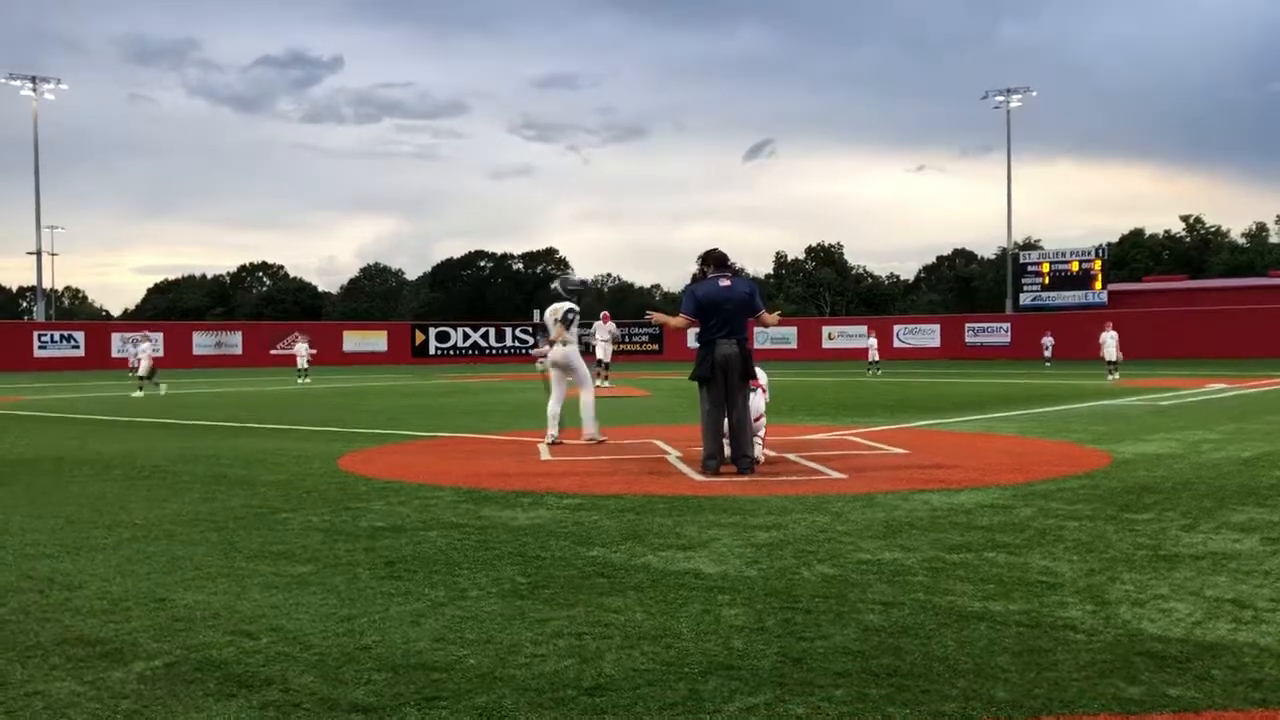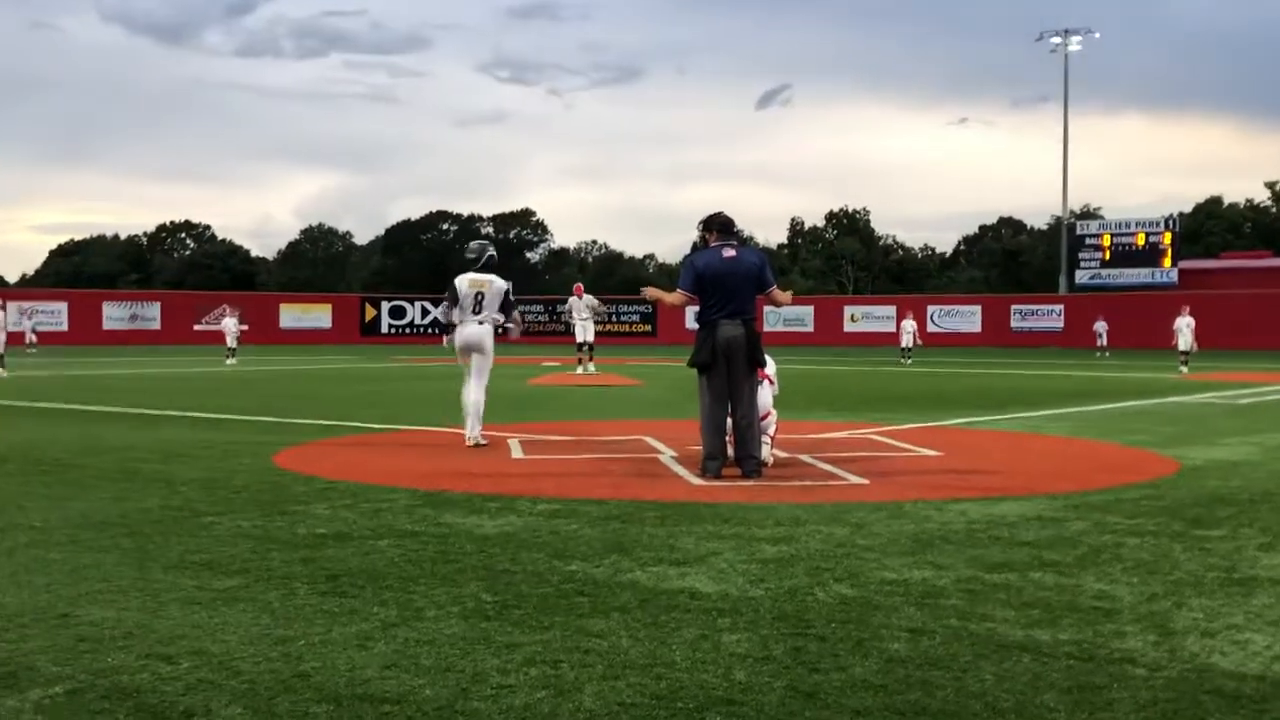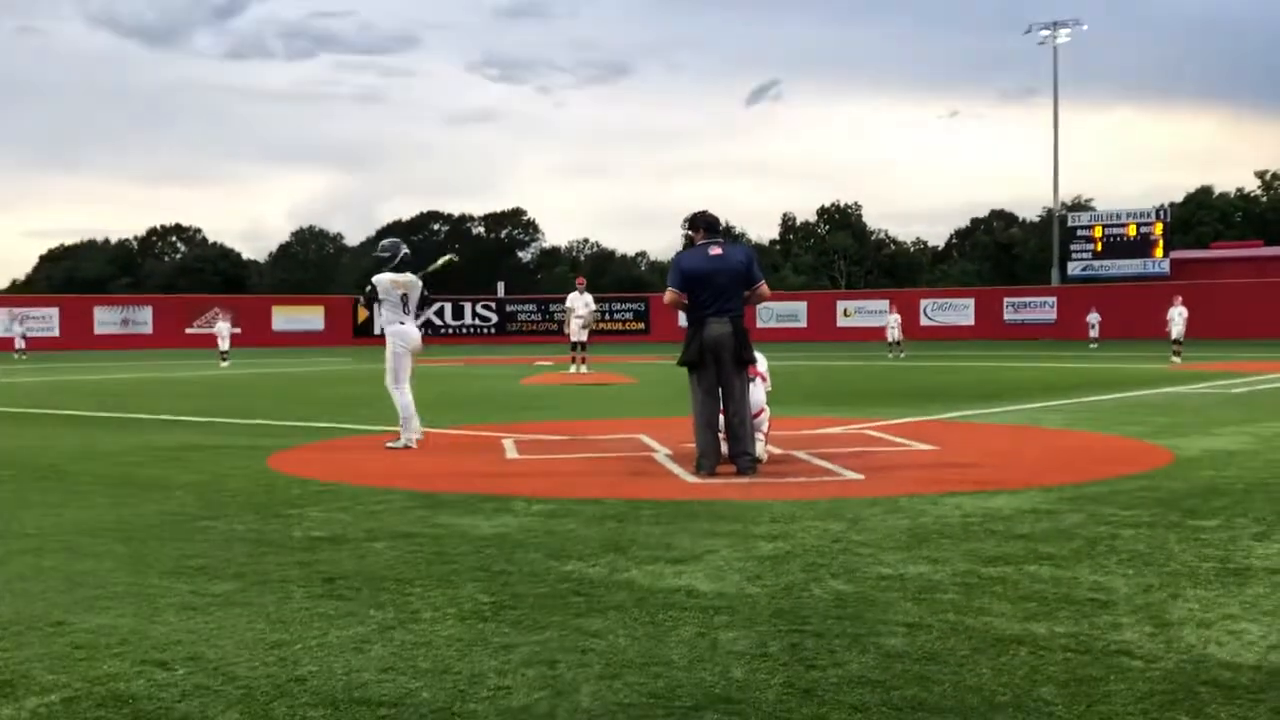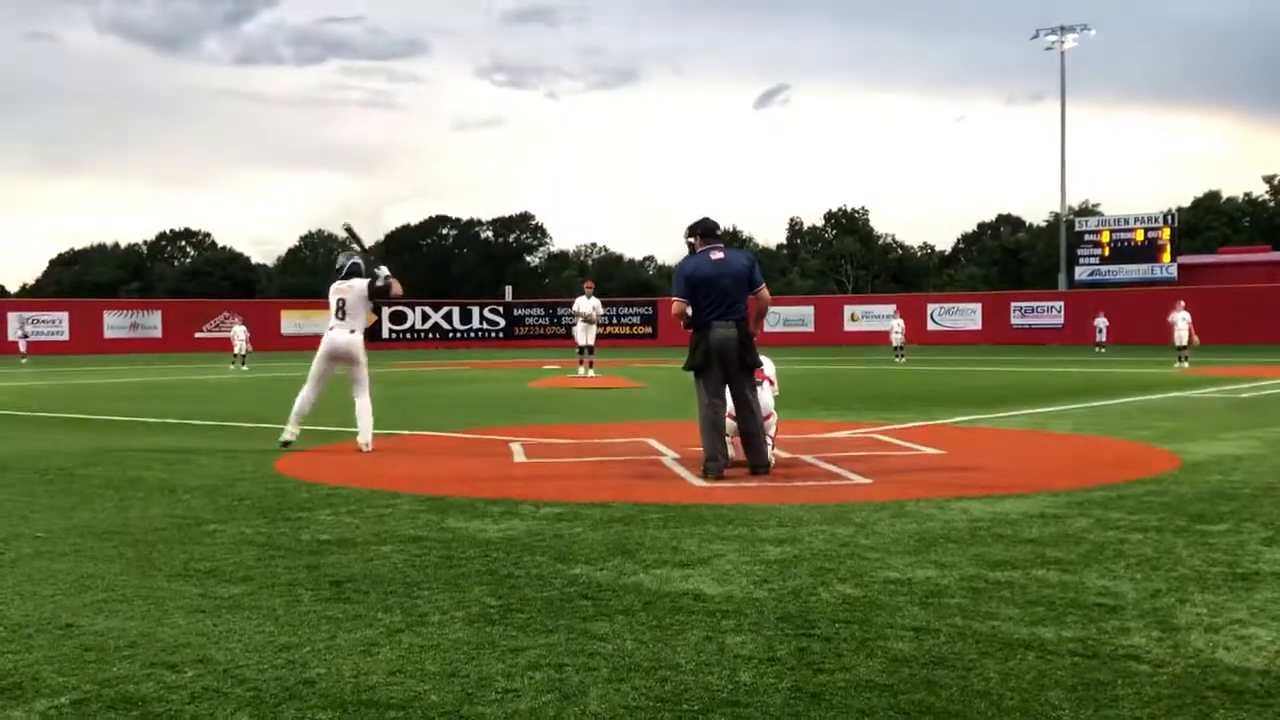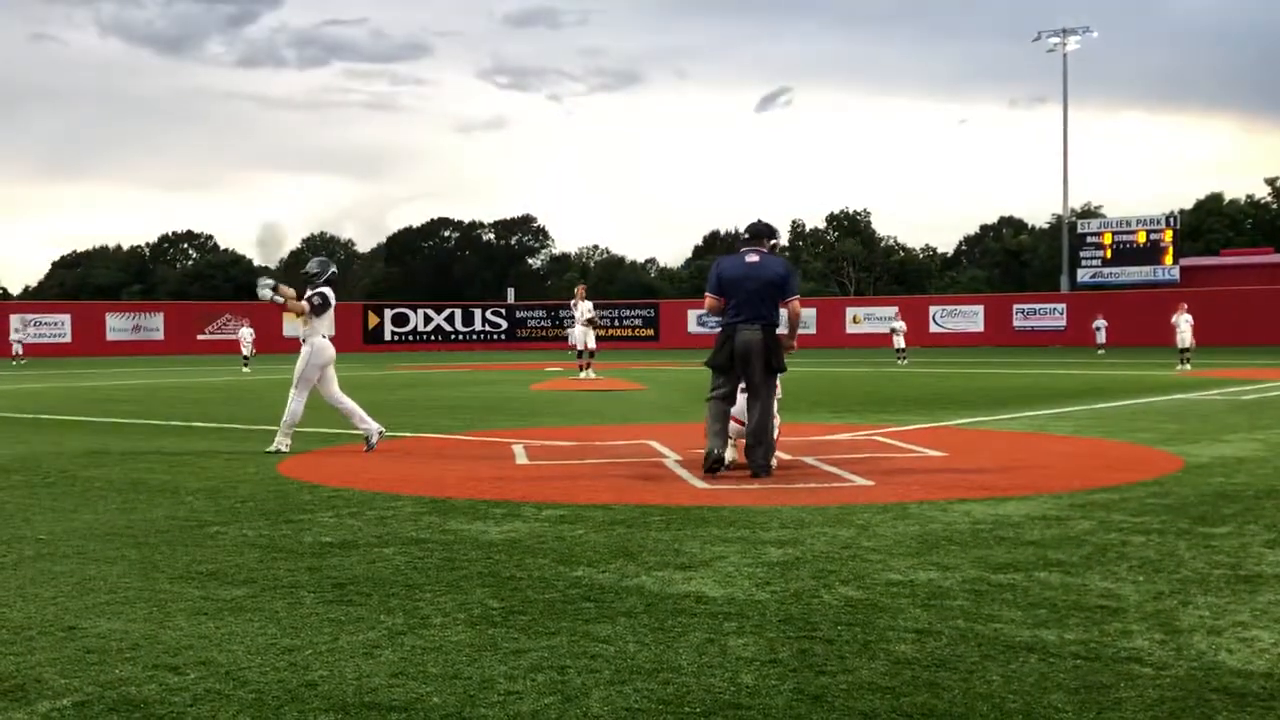
dt=0.7s
person 1, frame 1
left shoulder: (697, 289)
right shoulder: (747, 286)
left elbow: (682, 323)
right elbow: (765, 321)
left wrist: (663, 319)
right wrist: (773, 319)
left hip: (711, 354)
right hip: (738, 352)
left knee: (712, 409)
right knee: (740, 408)
left ankle: (711, 462)
right ankle: (744, 462)
person 1, frame 2
left shoulder: (697, 260)
right shoulder: (756, 257)
left elbow: (680, 300)
right elbow: (776, 298)
left wrist: (658, 294)
right wrist: (787, 299)
left hip: (712, 336)
right hip: (744, 335)
left knee: (713, 402)
right knee: (746, 402)
left ankle: (712, 464)
right ankle: (750, 464)
person 1, frame 3
left shoulder: (685, 259)
right shoulder: (743, 253)
left elbow: (670, 299)
right elbow: (763, 293)
left wrist: (689, 306)
left hip: (701, 334)
right hip: (733, 332)
left knee: (705, 400)
right knee: (737, 399)
left ankle: (706, 462)
right ankle: (745, 461)
person 1, frame 4
left shoulder: (687, 265)
right shoulder: (745, 259)
left elbow: (677, 310)
right elbow: (765, 299)
left wrist: (689, 321)
right wrist: (755, 326)
left hip: (707, 339)
right hip: (739, 336)
left knee: (711, 404)
right knee: (747, 401)
left ankle: (714, 465)
right ankle: (759, 461)
person 1, frame 5
left shoulder: (722, 264)
right shoulder: (781, 266)
left elbow: (710, 306)
right elbow: (794, 310)
right wrist: (791, 338)
left hip: (731, 339)
right hip: (764, 340)
left knee: (720, 397)
right knee: (762, 404)
left ankle: (715, 450)
right ankle: (760, 463)
person 2, frame 1
left shoulder: (549, 310)
right shoulder: (572, 308)
left elbow: (546, 336)
right elbow: (561, 327)
left wrist: (545, 351)
right wrist: (549, 346)
left hip: (553, 353)
right hip: (569, 351)
left knee: (556, 395)
right knee: (587, 390)
left ankle: (551, 434)
right ankle: (590, 431)
person 2, frame 2
left shoulder: (460, 280)
right shoulder: (501, 284)
left elbow: (449, 309)
right elbow: (513, 314)
left wrist: (449, 331)
right wrist: (516, 327)
left hip: (463, 332)
right hip: (484, 333)
left knee: (469, 382)
right knee: (479, 384)
left ankle: (472, 427)
right ankle: (473, 435)
person 2, frame 3
left shoulder: (380, 280)
right shoulder: (416, 281)
left elbow: (365, 302)
right elbow: (421, 308)
left hip: (397, 334)
right hip: (414, 333)
left knee: (399, 387)
right knee: (399, 385)
left ankle: (408, 437)
right ankle: (412, 429)
person 2, frame 4
left shoulder: (334, 287)
right shoulder: (365, 285)
right elbow: (397, 291)
right wrist: (385, 275)
left hip: (331, 339)
right hip: (354, 341)
left knee: (311, 389)
right knee: (362, 394)
left ankle: (291, 432)
right ankle: (365, 440)
person 2, frame 5
left shoulder: (324, 293)
right shoulder: (313, 292)
left elbow: (300, 309)
right elbow: (293, 296)
left wrist: (274, 299)
right wrist: (273, 286)
left hip: (316, 347)
right hip: (320, 349)
left knee: (298, 395)
right knee: (334, 395)
left ankle: (282, 441)
right ankle: (372, 430)
